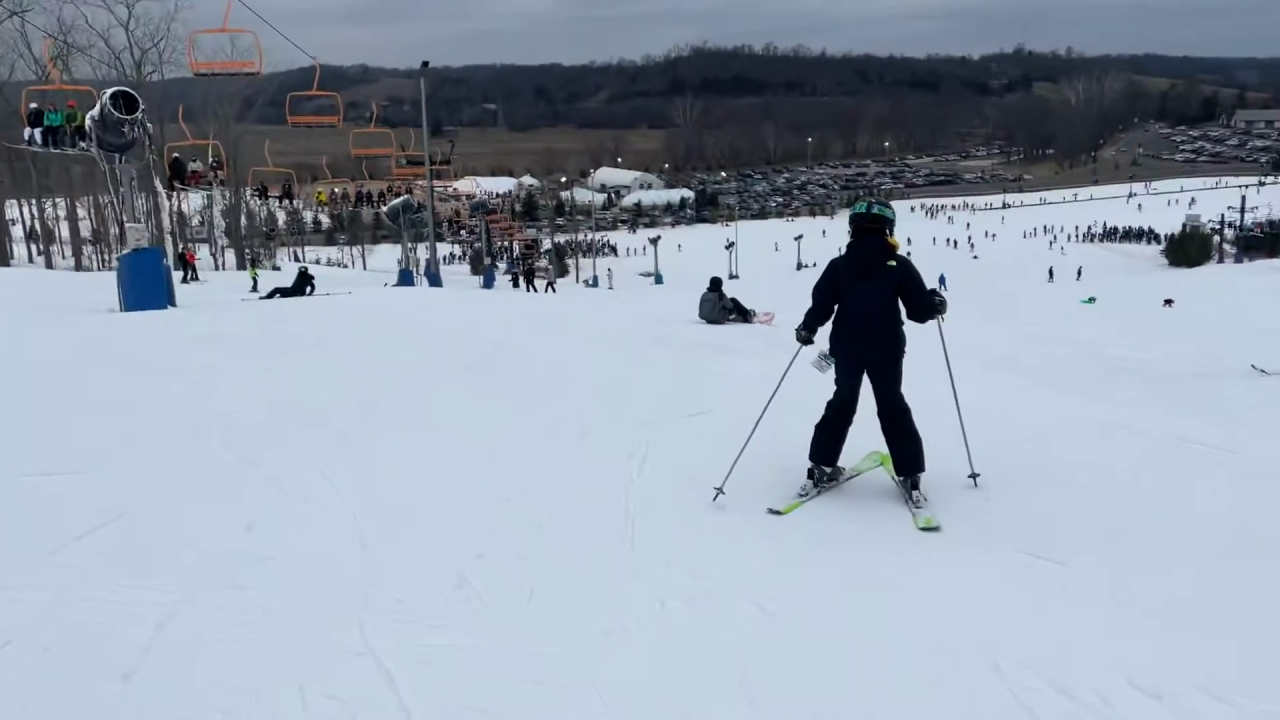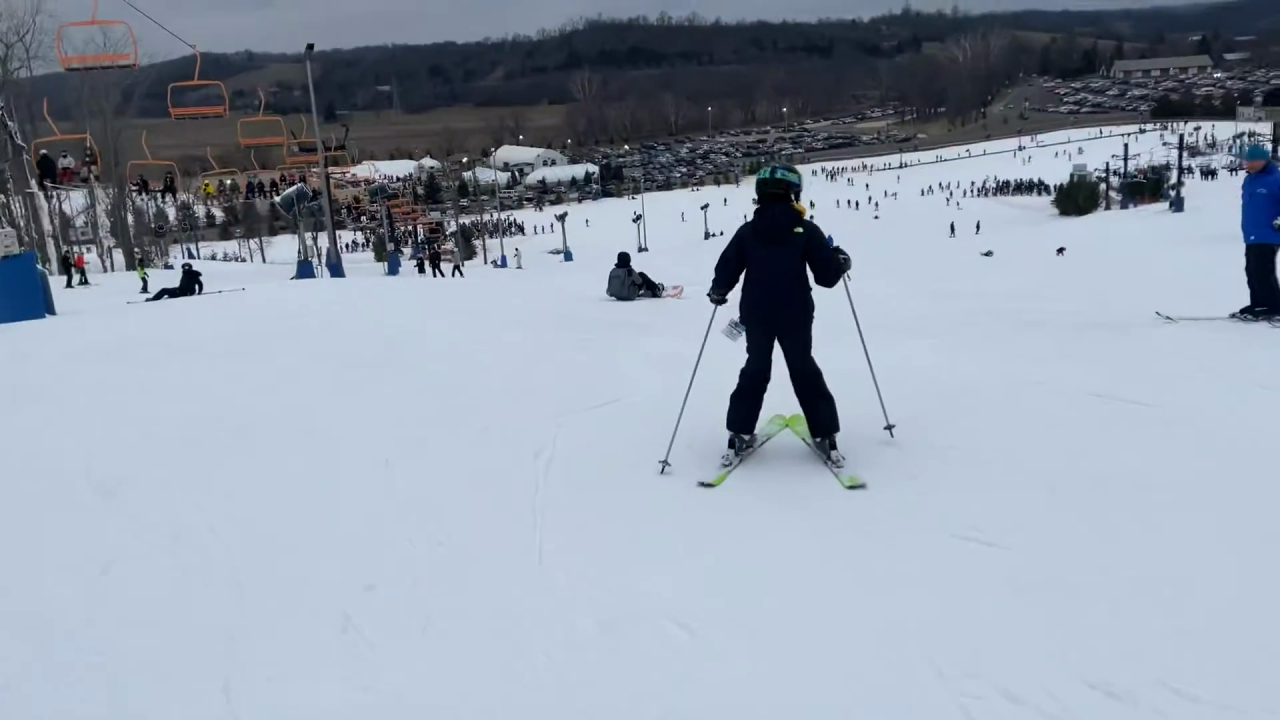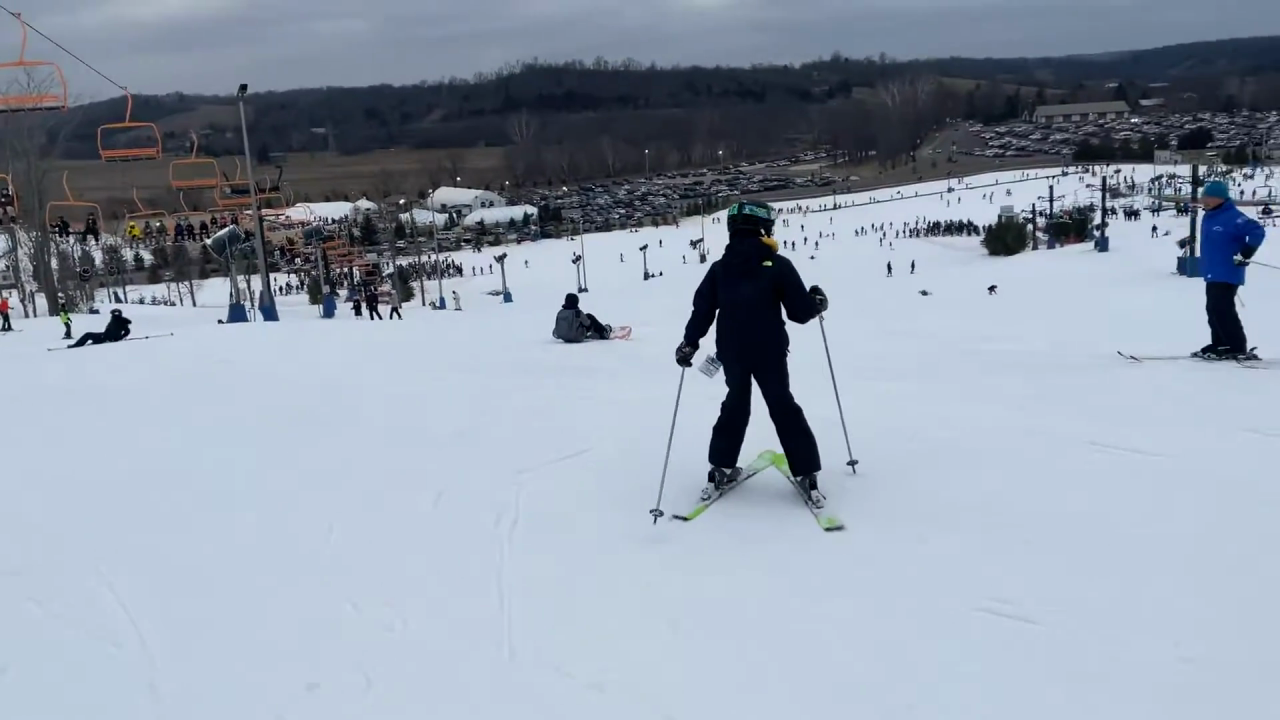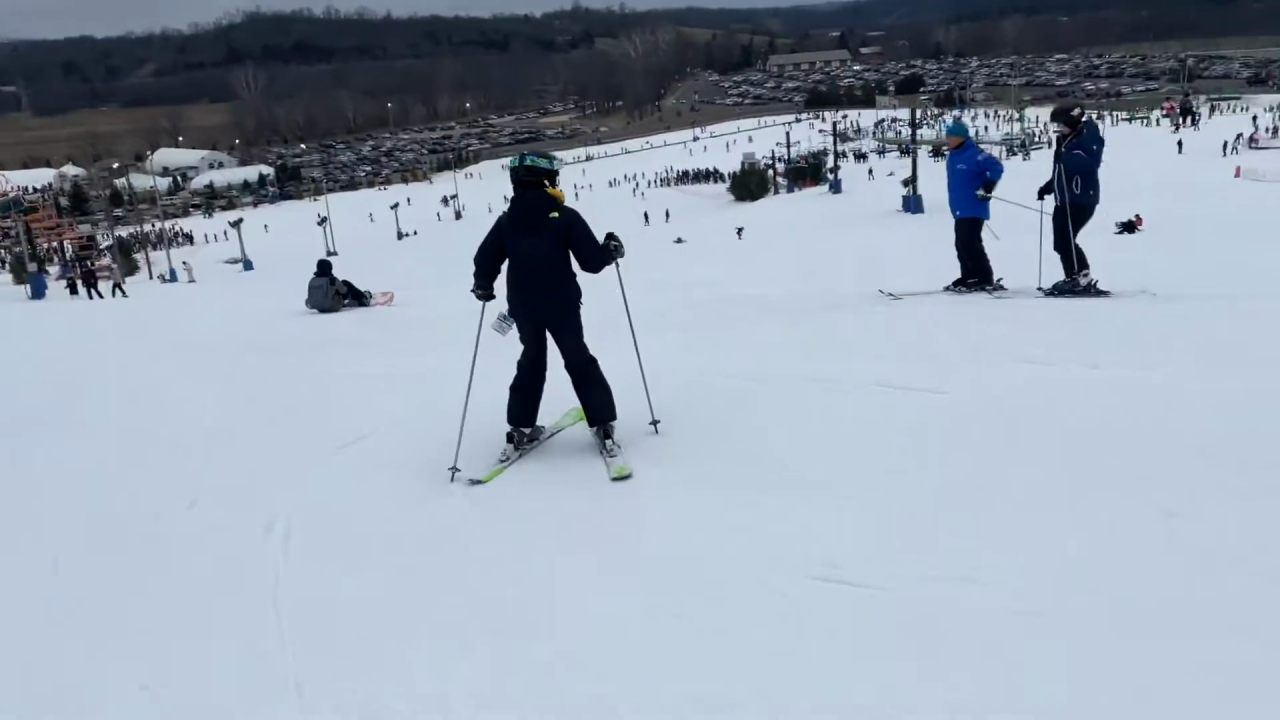
dt=0.4s
person 1, frame 1
left shoulder: (839, 264)
right shoulder: (899, 265)
left elbow: (821, 305)
right elbow: (919, 310)
left wrist: (807, 328)
right wrist: (936, 304)
left hip: (846, 349)
right hip: (886, 350)
left knee: (841, 403)
right knee: (893, 408)
left ankle: (821, 467)
right ankle: (910, 475)
person 1, frame 2
left shoulder: (747, 232)
right shoulder: (807, 231)
left elbow: (726, 271)
right elbow: (826, 276)
left wrist: (718, 293)
right wrist: (840, 263)
left hip: (756, 316)
right hip: (795, 316)
left knee: (755, 370)
right knee: (805, 371)
left ankle: (740, 435)
right ankle: (825, 437)
person 1, frame 3
left shoulder: (719, 268)
right shoulder: (777, 265)
left elbow: (703, 310)
right elbow: (799, 311)
left wrist: (689, 343)
right wrist: (817, 303)
left hip: (731, 352)
right hip: (769, 352)
left knee: (735, 404)
right knee: (783, 408)
left ankle: (721, 469)
right ankle: (806, 474)
person 1, frame 4
left shoulder: (506, 222)
right shoulder: (565, 217)
left elbow: (485, 261)
right elbow: (592, 261)
left wrist: (483, 286)
right wrist: (610, 251)
left hip: (523, 307)
right hip: (562, 304)
left knee: (531, 361)
right knee: (579, 361)
left ankle: (521, 428)
right ankle: (603, 424)
